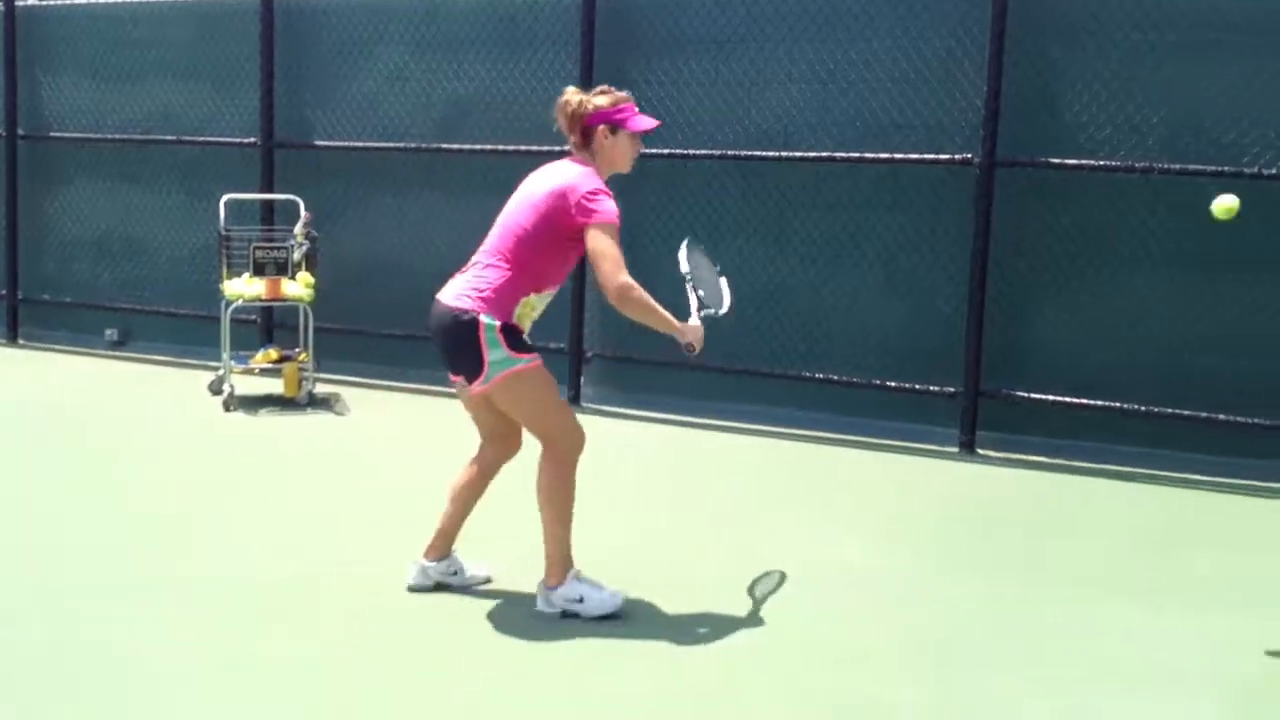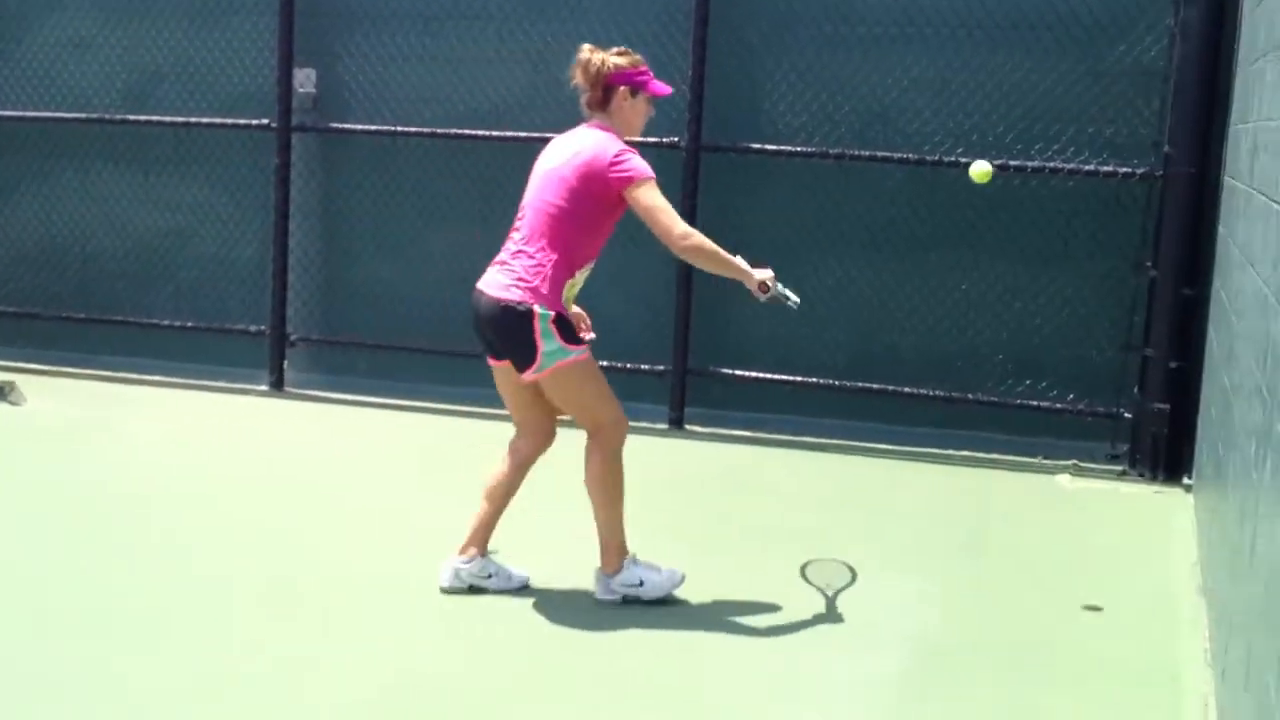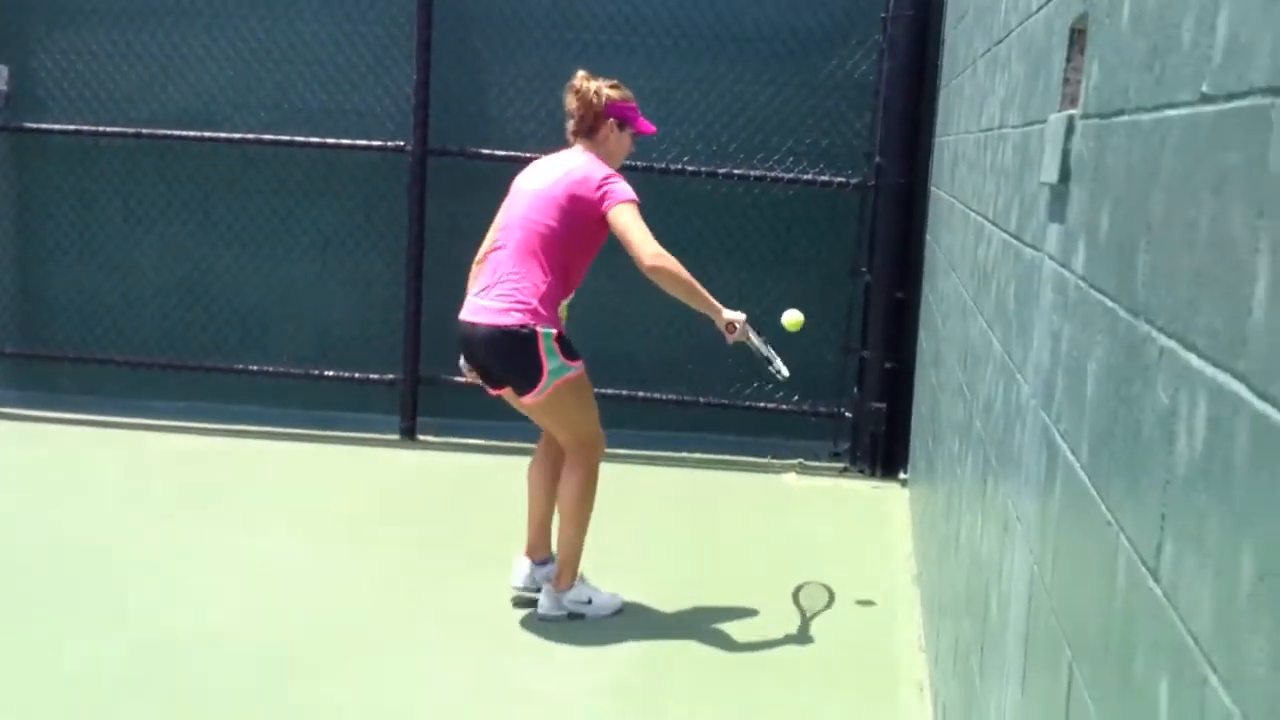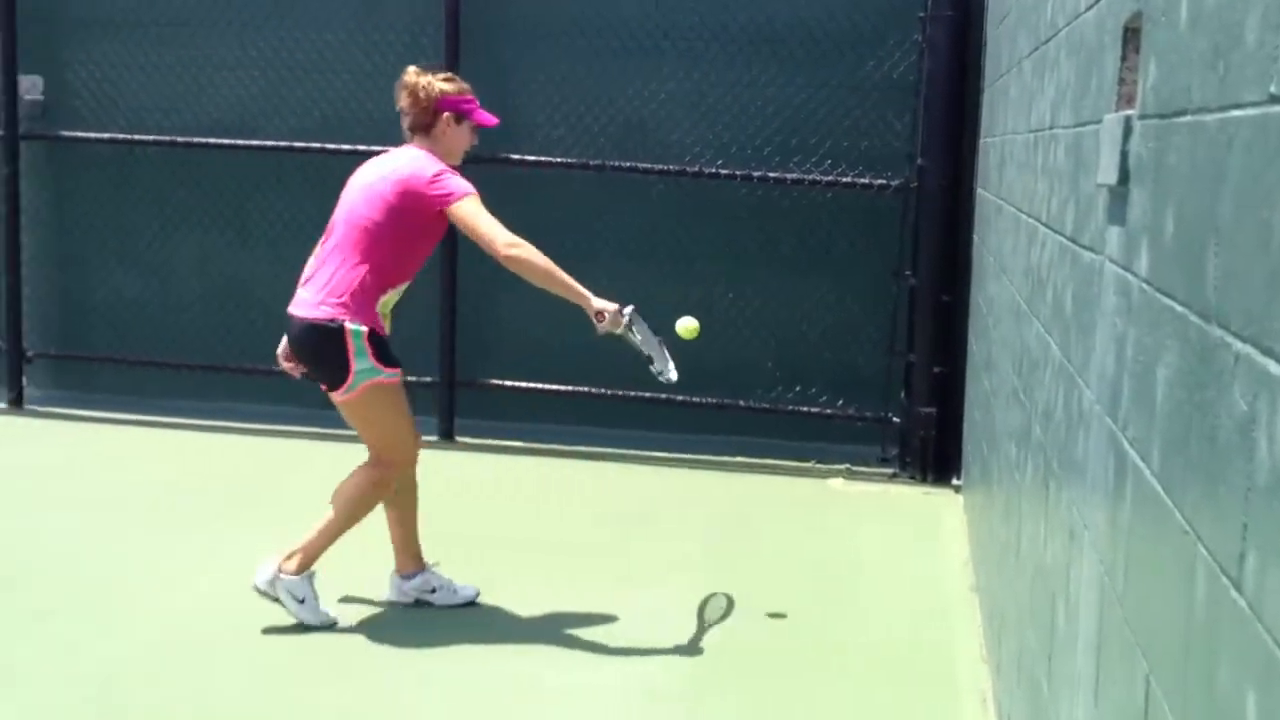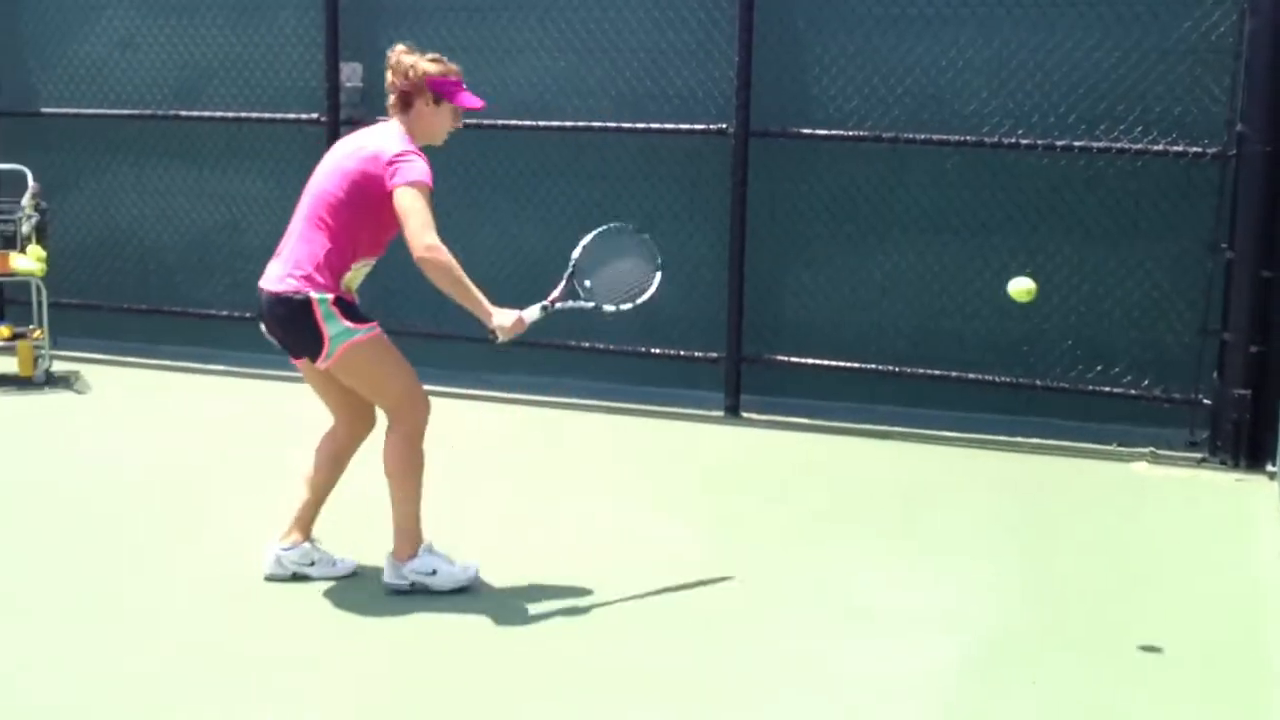
dt=1s
person 1, frame 1
left shoulder: (555, 174)
right shoulder: (592, 193)
right elbow: (619, 289)
right wrist: (680, 329)
left hip: (458, 314)
right hip: (479, 325)
left knee: (502, 442)
right knee: (565, 440)
left ankle: (436, 560)
right ankle: (558, 581)
person 1, frame 2
left shoulder: (565, 144)
right shoulder: (617, 157)
right elbow: (680, 240)
left wrist: (562, 302)
right wrist: (746, 273)
left hip: (496, 302)
right hip: (527, 315)
left knee: (535, 433)
right knee: (608, 428)
left ankle: (470, 557)
right ankle: (616, 567)
person 1, frame 3
left shoulder: (536, 171)
right shoulder: (602, 181)
left elbow: (484, 255)
right elbow: (654, 262)
right wrist: (719, 313)
left hip: (477, 325)
right hip: (524, 333)
left knee: (559, 435)
right knee: (585, 447)
left ankle: (536, 560)
right ankle: (564, 587)
person 1, frame 4
left shoulder: (381, 167)
right shoulder: (437, 177)
left elbow: (327, 249)
right elbow: (510, 251)
left wrist: (296, 334)
right wrist: (587, 300)
left hip: (314, 322)
right hip: (344, 331)
left knee: (398, 449)
right knee: (389, 459)
left ankle: (412, 573)
right ankle: (291, 568)
person 1, frame 5
left shoulder: (364, 141)
right shoulder: (403, 159)
right elbow: (427, 250)
right wrist: (491, 314)
left hip: (283, 294)
right hip: (312, 301)
left knee: (355, 419)
right knee: (410, 408)
left ankle: (293, 543)
right ankle: (408, 555)
